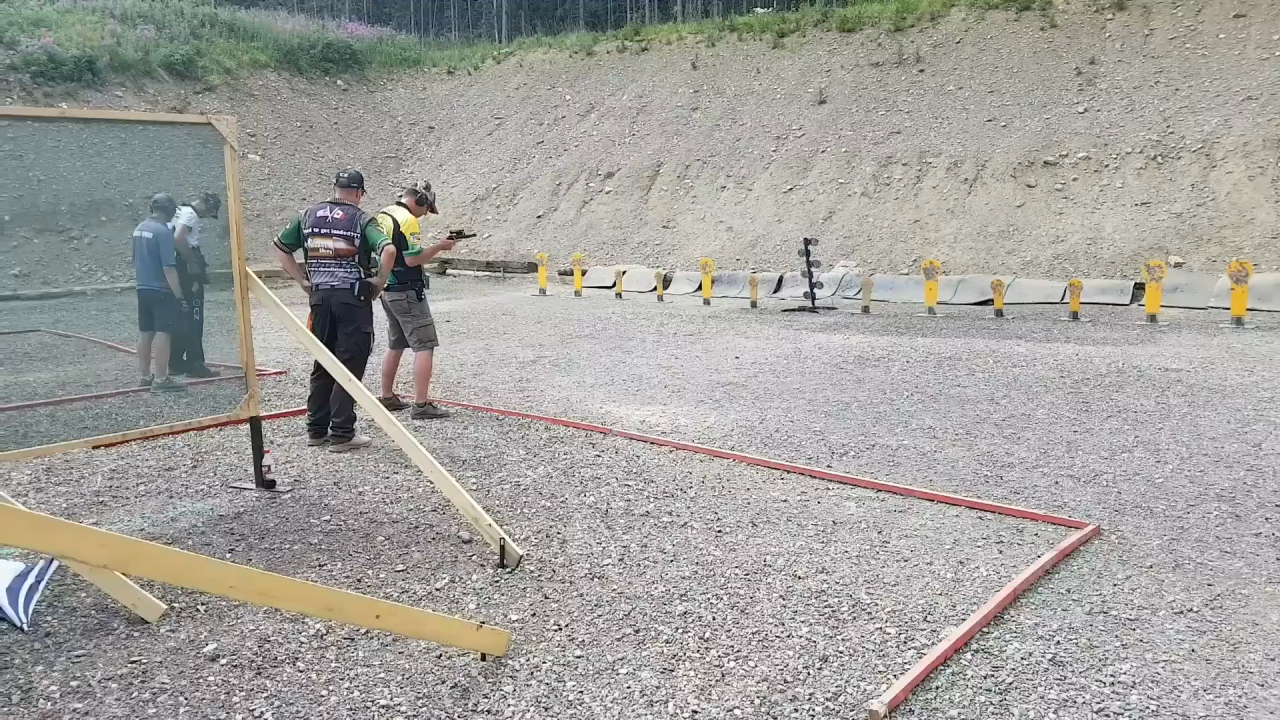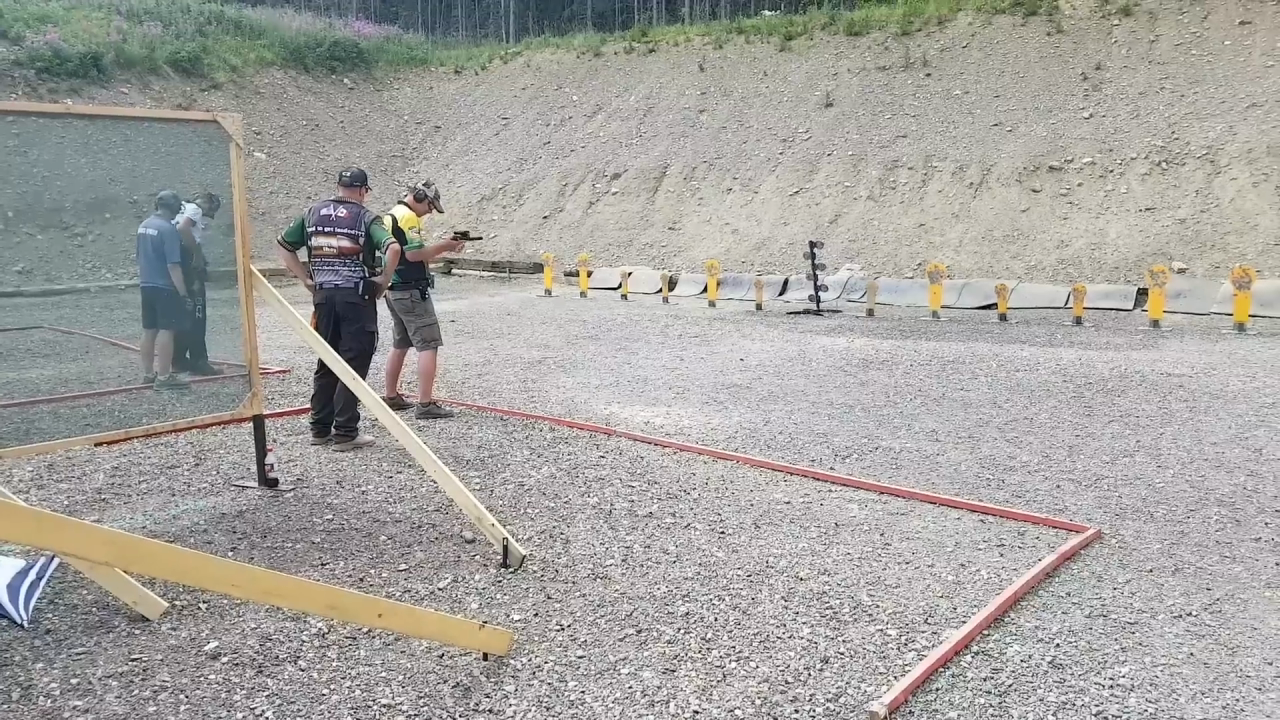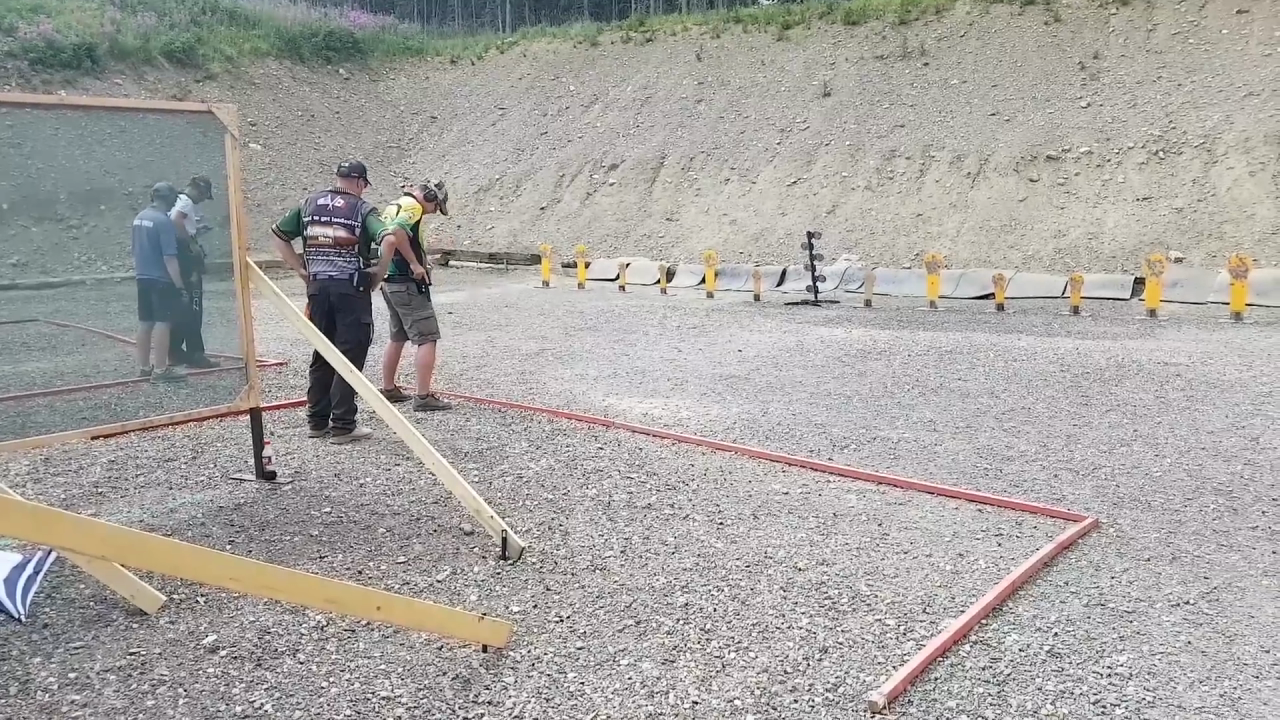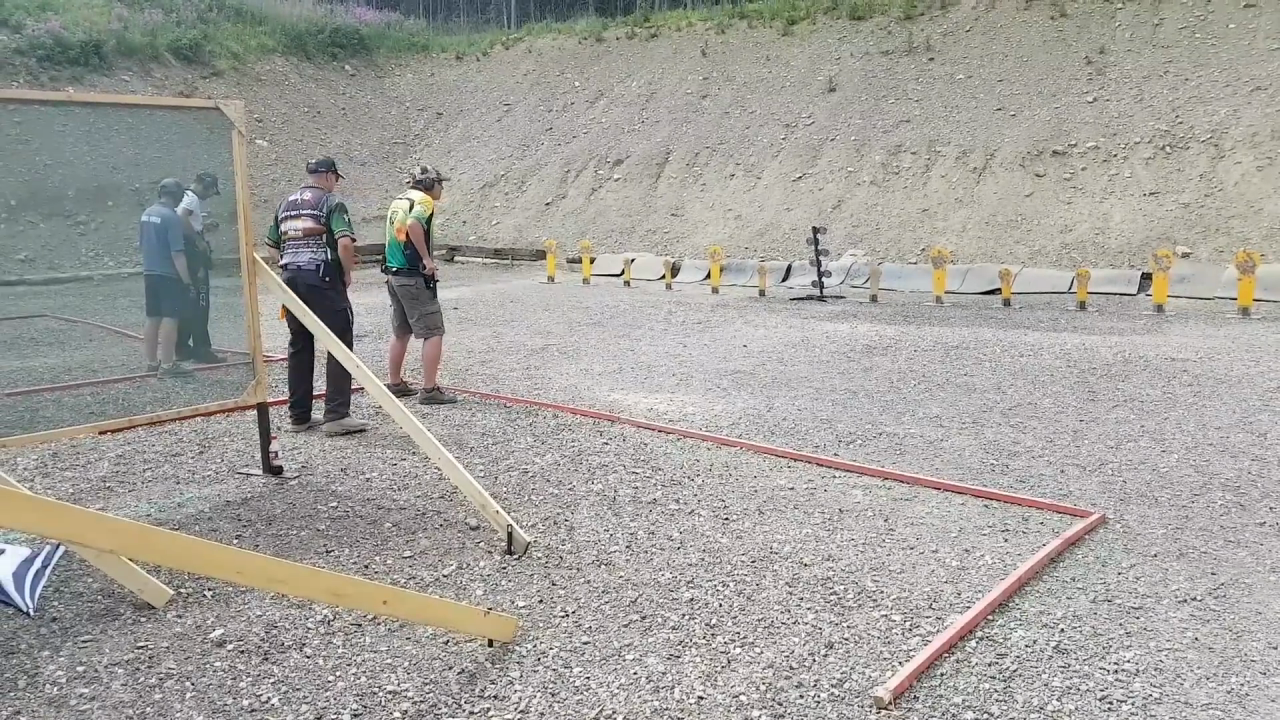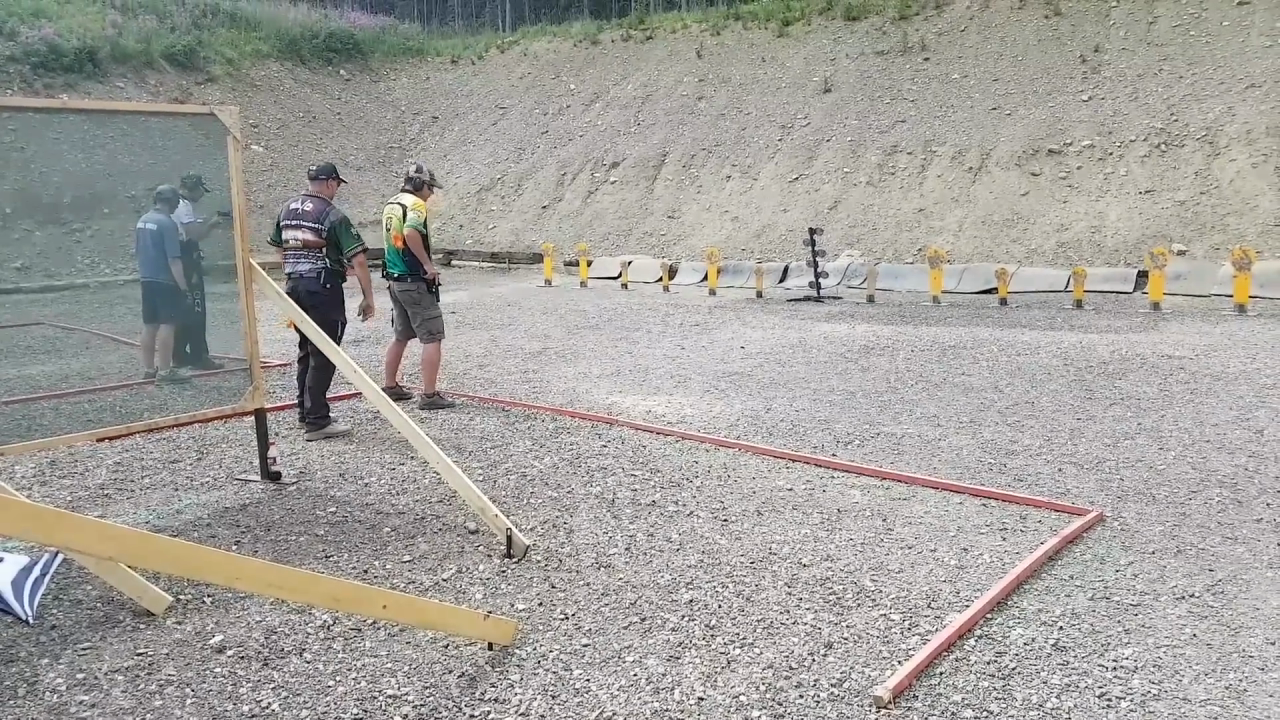
dt=1s
person 1, frame 1
left shoulder: (308, 215)
right shoulder: (361, 219)
left elbow: (280, 248)
right elbow: (389, 250)
left wrist: (303, 281)
right wrist: (380, 282)
left hip: (320, 297)
right hip: (352, 298)
left knee: (322, 363)
right knee: (350, 365)
left ankle: (317, 429)
right ankle: (341, 434)
person 1, frame 2
left shoulder: (312, 213)
right shoulder: (366, 217)
left elbow: (283, 246)
right elbow: (393, 248)
left wrist: (307, 280)
right wrist: (385, 280)
left hip: (324, 295)
right hip: (357, 297)
left knee: (326, 363)
right knee: (354, 364)
left ankle: (320, 428)
right ankle: (345, 433)
person 1, frame 3
left shoulder: (309, 203)
right shoulder: (362, 208)
left elbow: (278, 235)
right elbow: (389, 239)
left wrist: (301, 269)
right wrist: (380, 271)
left hip: (318, 287)
right hip: (351, 289)
left knee: (322, 355)
right knee: (350, 356)
left ankle: (317, 421)
right ankle: (342, 426)
person 1, frame 4
left shoulder: (285, 204)
right shoulder: (331, 202)
left elbow: (273, 249)
right elbow: (345, 244)
right wrist: (347, 274)
left hip: (290, 279)
right hip: (322, 279)
left knee: (299, 347)
right knee: (339, 344)
left ankle: (299, 415)
right ankle: (336, 414)
person 1, frame 5
left shoulder: (287, 209)
right shoulder: (332, 215)
left elbow: (277, 246)
right elbow: (358, 259)
right wrist: (368, 297)
left hip: (293, 285)
right hip: (322, 288)
left knee: (306, 352)
right knee: (323, 356)
left ankle: (306, 413)
right ankle: (317, 422)
person 2, frame 1
left shoulder: (383, 214)
right shoulder: (408, 220)
right elbow: (412, 259)
left wrist: (430, 249)
right wrist: (440, 246)
left hip: (388, 291)
right hip: (407, 292)
left knee: (395, 345)
right knee: (424, 346)
left ankle: (387, 397)
right ankle: (421, 405)
person 2, frame 2
left shoulder: (391, 215)
right shoulder: (408, 216)
right elbow: (413, 254)
left wrist: (442, 248)
right wrist: (444, 246)
left hip: (394, 290)
right hip: (412, 291)
left knee: (400, 344)
right knee: (428, 346)
left ankle: (391, 396)
right ankle: (425, 404)
person 2, frame 3
left shoulder: (394, 206)
right shoulder: (412, 206)
right elbow: (397, 231)
right wrist: (414, 263)
left hip: (390, 282)
right hip: (408, 284)
left knee: (397, 338)
right knee: (427, 339)
left ankle: (388, 389)
right ankle: (423, 397)
person 2, frame 4
left shoulder: (399, 200)
right shoulder: (424, 199)
right elbow: (413, 224)
right wrist: (426, 258)
left hip: (394, 275)
right hip: (415, 277)
left knee: (401, 332)
right knee: (433, 333)
left ankle: (395, 383)
right ankle: (429, 390)
person 2, frame 5
left shoulder: (391, 204)
right shoulder: (415, 203)
right elbow: (411, 233)
right wrist: (427, 263)
left hip: (395, 280)
right hip: (416, 281)
left knee: (400, 336)
right knee: (432, 338)
left ankle: (390, 386)
right ankle: (430, 395)
person 3, frame 1
left shoulder: (139, 229)
right shoulder: (163, 231)
right elbow: (168, 268)
right wrist: (179, 295)
left hip: (143, 289)
right hip: (161, 290)
left knee: (145, 334)
right knee: (162, 333)
left ankle: (146, 376)
right ankle: (161, 380)
person 3, frame 2
left shoulder: (143, 226)
right shoulder: (168, 229)
right elbow: (173, 265)
right wrist: (183, 293)
left hip: (146, 286)
right hip: (164, 288)
left knee: (149, 331)
right knee: (166, 331)
left ankle: (149, 374)
right ankle: (164, 377)
person 3, frame 3
left shoulder: (139, 218)
right shoulder: (163, 221)
left elbow: (135, 250)
right elbow: (169, 257)
right wrist: (180, 285)
left hip: (142, 278)
right hip: (161, 280)
left knee: (145, 323)
right knee: (162, 324)
left ankle: (144, 367)
right ankle: (160, 370)
person 3, frame 4
left shoulder: (146, 214)
right shoulder: (171, 217)
left elbow: (142, 245)
right elbow: (177, 253)
right wrist: (187, 280)
left hip: (150, 274)
right hip: (168, 276)
left knee: (152, 318)
right knee: (169, 319)
left ankle: (151, 362)
right ankle: (167, 366)
person 3, frame 5
left shoulder: (142, 221)
right shoulder: (167, 224)
left elbow: (138, 252)
right elbow: (173, 259)
right wrist: (183, 286)
left hip: (146, 281)
right hip: (165, 283)
left knee: (149, 325)
right knee: (166, 325)
left ankle: (149, 369)
right ankle: (164, 372)
person 4, frame 1
left shoulder: (180, 211)
right shoulder: (191, 214)
left elbow: (174, 237)
right elbow: (179, 237)
right wrist: (191, 261)
left hip: (177, 270)
right hip: (188, 271)
right knee: (193, 318)
left ankle: (176, 362)
right ankle: (195, 364)
person 4, frame 2
left shoulder: (182, 209)
right shoulder: (195, 210)
right elbow: (182, 229)
right wrist: (198, 253)
right hip: (189, 267)
right knee: (196, 315)
left ankle: (179, 359)
right ankle: (198, 362)
person 4, frame 3
left shoulder: (178, 201)
right shoulder: (186, 202)
left elbow: (178, 226)
right elbow: (175, 222)
left wrist: (196, 229)
right wrist: (192, 244)
left hip: (177, 259)
right hip: (186, 258)
left knee: (179, 307)
right knee: (192, 307)
left ankle: (175, 352)
right ankle: (195, 354)
person 4, frame 4
left shoulder: (185, 197)
right shoulder: (192, 199)
right elbow: (181, 220)
left wrist: (202, 227)
right wrist: (199, 240)
left hip: (185, 257)
right hip: (193, 256)
right knee: (199, 303)
left ankle: (182, 347)
right ankle: (201, 350)
person 4, frame 5
left shoulder: (176, 205)
right shoulder: (184, 206)
right elbow: (195, 235)
left wrist: (209, 223)
right wrist: (211, 224)
left hip: (180, 264)
right hip: (188, 264)
right knee: (196, 311)
left ankle: (180, 355)
right ankle: (199, 357)
